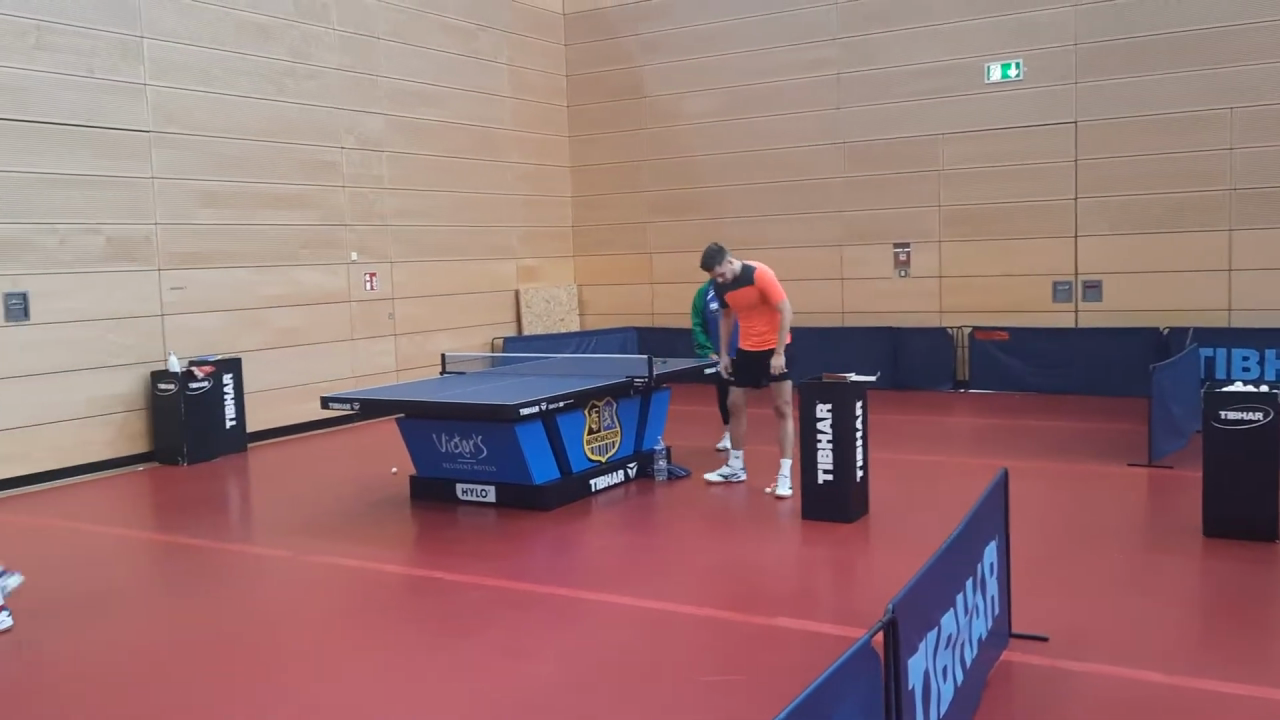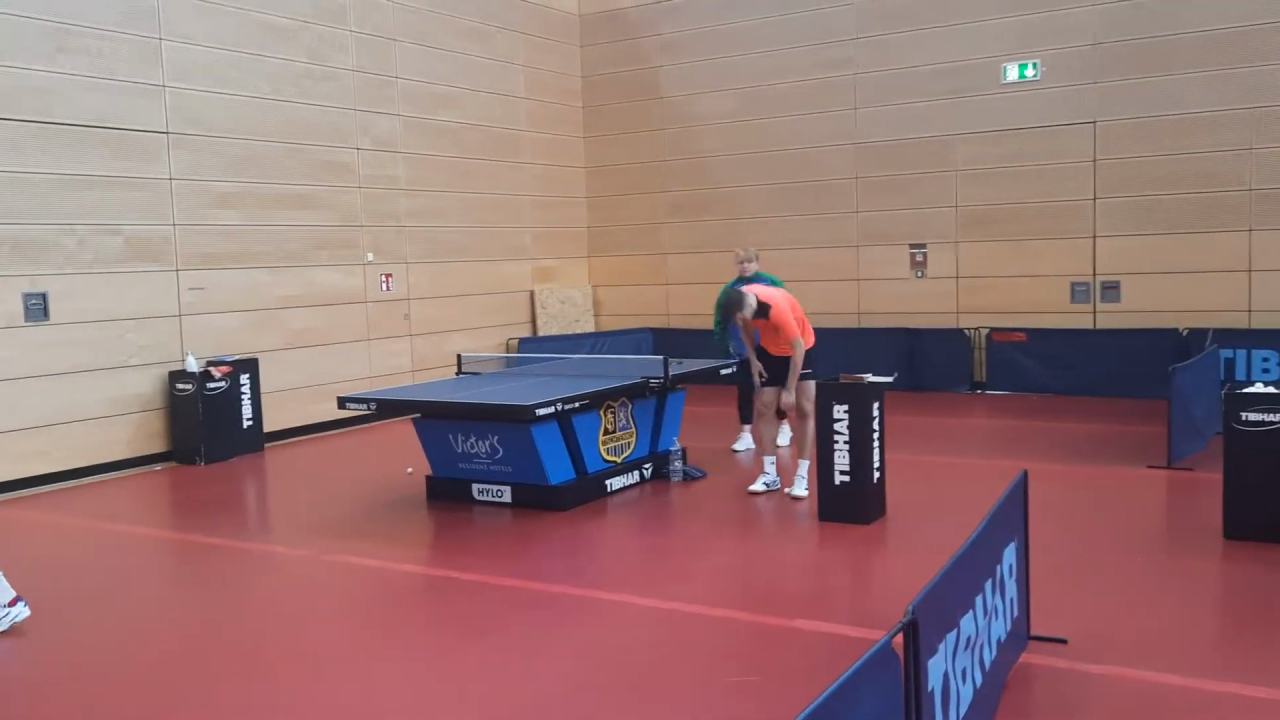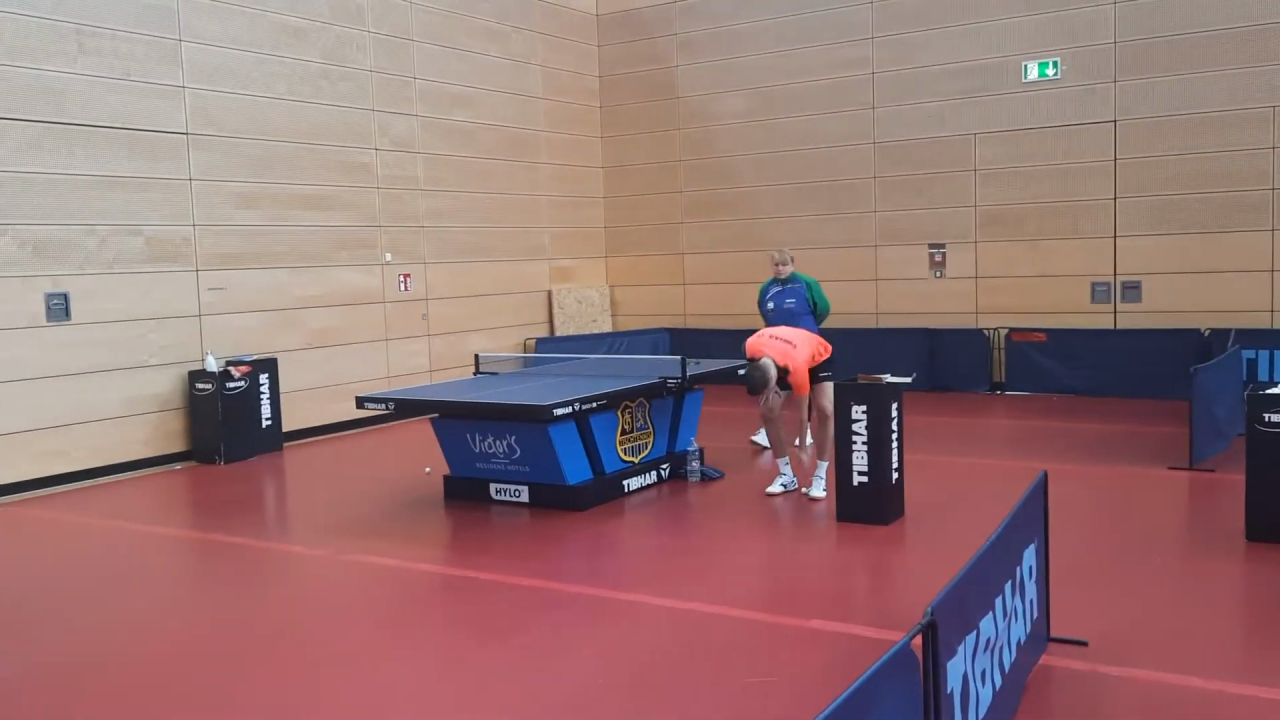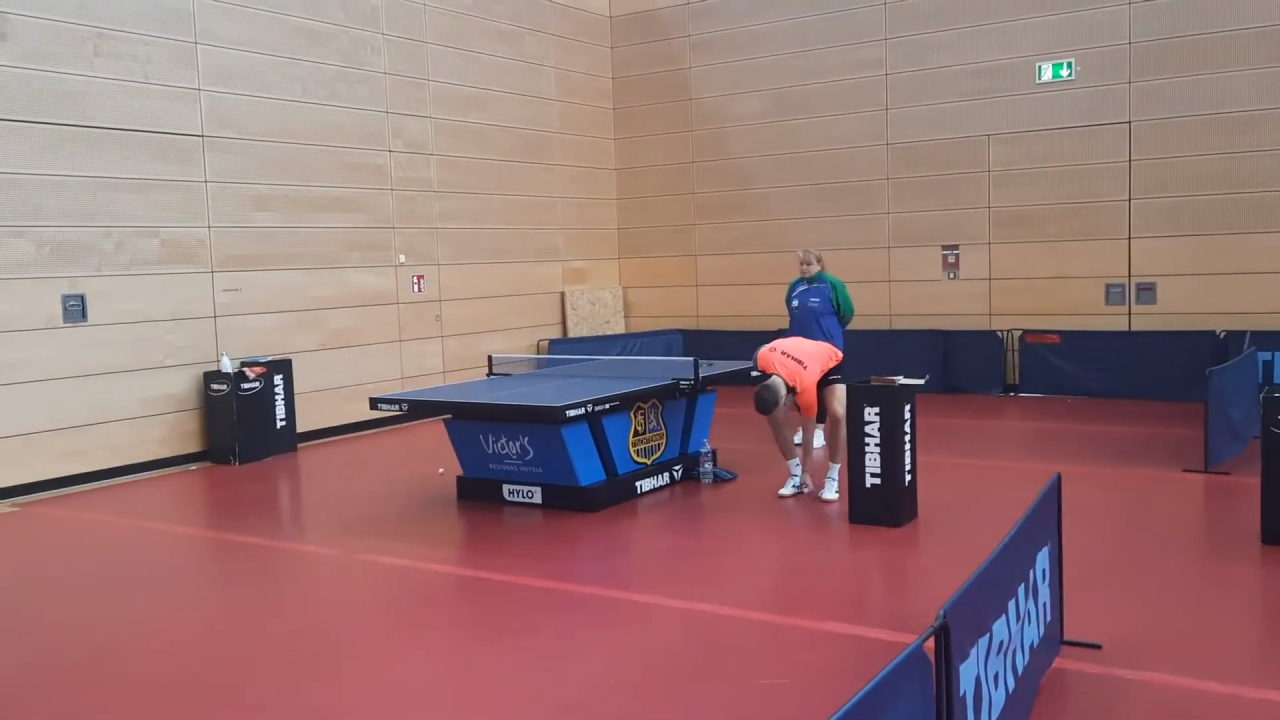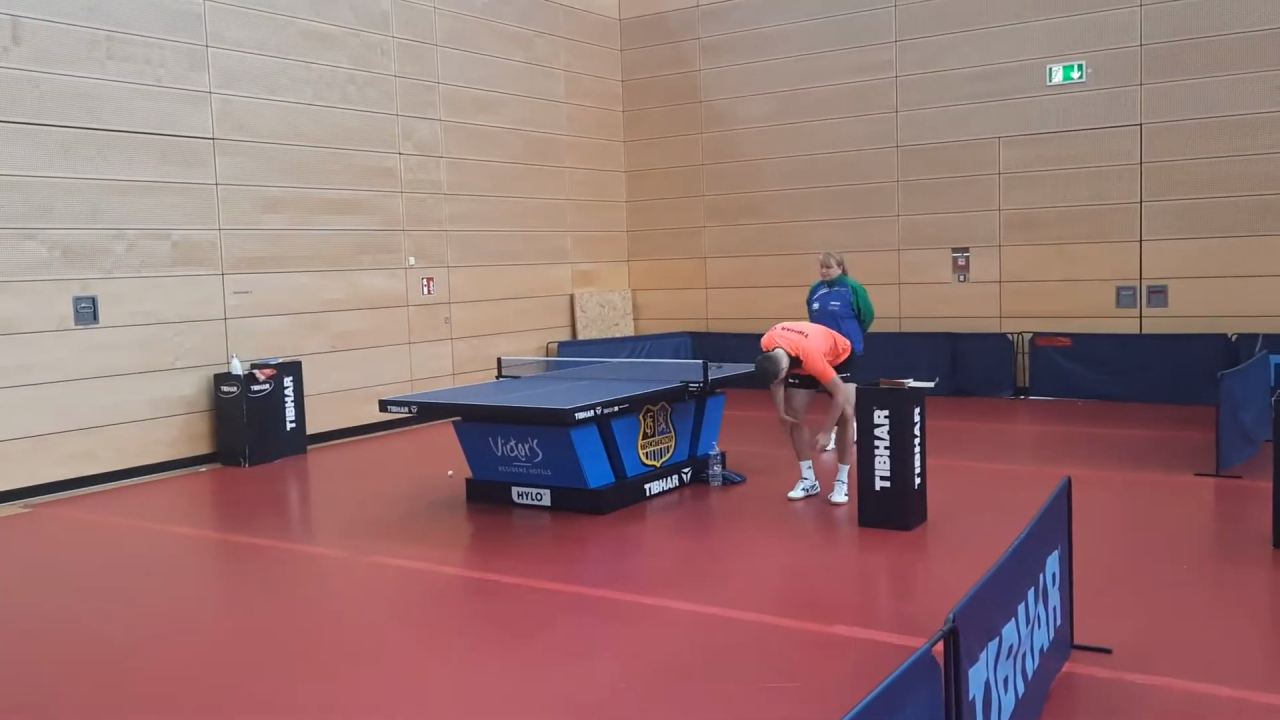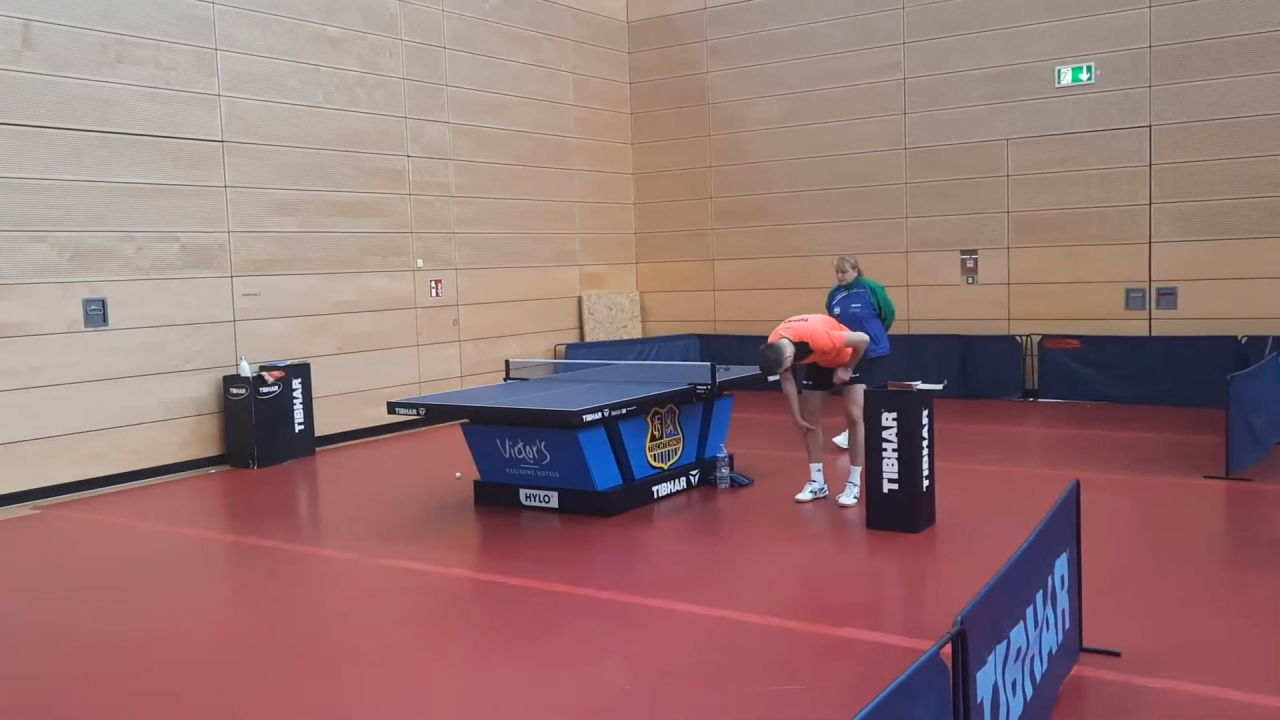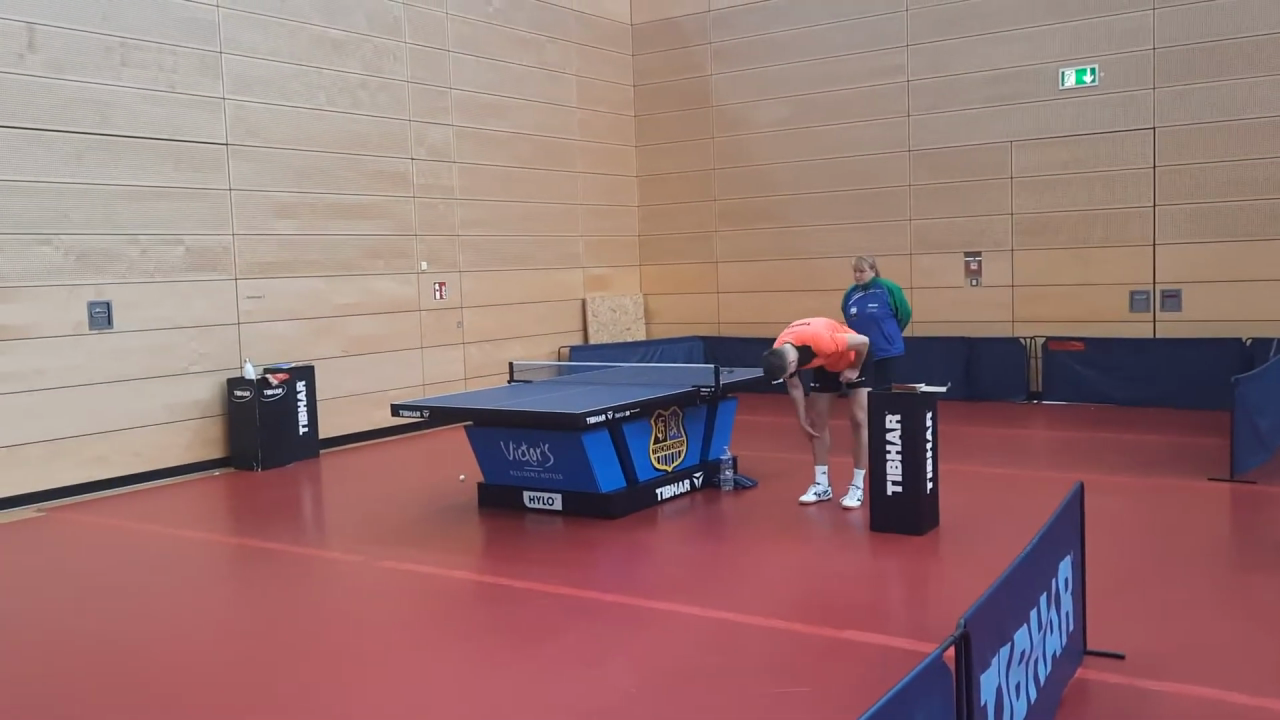
dt=0.3s
person 1, frame 1
right shoulder: (704, 293)
right elbow: (697, 325)
right wrist: (708, 350)
right hip: (717, 354)
right knee: (723, 392)
right ankle: (729, 431)
person 1, frame 2
left shoulder: (771, 283)
right shoulder: (730, 290)
right elbow: (721, 323)
right wrist: (725, 345)
right hip: (742, 351)
right knee: (744, 392)
left ankle: (784, 427)
right ankle: (746, 434)
person 1, frame 3
left shoulder: (806, 284)
right shoulder: (766, 289)
left elbow: (823, 309)
left wrist: (806, 329)
right wrist: (777, 330)
left ankle: (805, 430)
right ankle: (766, 433)
person 1, frame 4
left shoulder: (832, 284)
right shoulder: (794, 287)
left elbow: (847, 311)
left wrist: (829, 329)
right wrist: (803, 328)
left ankle: (819, 430)
person 1, frame 5
left shoulder: (852, 288)
right shoulder: (815, 289)
left elbow: (867, 314)
left wrist: (852, 334)
left ankle: (836, 431)
right ankle: (851, 425)
person 1, frame 6
left shoulder: (871, 288)
right shoulder: (834, 294)
left elbow: (888, 313)
right elbow: (834, 321)
left wrist: (873, 334)
left hip: (871, 349)
left knee: (858, 393)
right knee: (859, 392)
left ankle: (853, 432)
person 1, frame 7
left shoulder: (888, 289)
right shoulder: (851, 294)
left elbow: (904, 313)
left wrist: (889, 333)
right wrist: (859, 337)
left hip: (886, 353)
left knee: (883, 394)
right knee: (862, 402)
person 2, frame 1
left shoulder: (760, 275)
right shoulder: (721, 285)
left elbow: (786, 311)
left wrist: (779, 353)
right wrist: (723, 353)
left hip: (775, 349)
right hip: (745, 350)
left knee: (783, 410)
right knee: (735, 405)
left ankle: (784, 474)
right ankle: (734, 467)
person 2, frame 2
left shoulder: (777, 307)
right shoulder: (741, 307)
left elbow: (798, 347)
left wrist: (789, 390)
right wrist: (753, 359)
left hip: (799, 352)
right hip: (769, 351)
left knee: (804, 409)
right knee: (762, 408)
left ankle: (802, 476)
right ankle: (770, 474)
person 2, frame 3
left shoulder: (796, 368)
right shoulder: (752, 348)
left elbow: (803, 411)
right wrist: (768, 389)
left hip: (819, 358)
right hip: (781, 361)
left knee: (825, 410)
right knee: (768, 413)
left ankle: (820, 477)
right ankle: (785, 474)
person 2, frame 4
left shoulder: (805, 387)
right shoulder: (763, 358)
left elbow: (808, 432)
left wrist: (807, 472)
left hip: (830, 363)
right hip: (792, 365)
left knee: (837, 414)
right knee: (775, 418)
left ankle: (832, 479)
right ankle: (795, 475)
person 2, frame 5
left shoulder: (810, 355)
right shoulder: (767, 344)
left elbow: (841, 395)
right elbow: (775, 378)
left wrist: (826, 433)
right wrist: (780, 411)
left hip: (839, 357)
right hip: (802, 361)
left knee: (846, 414)
right knee: (794, 415)
left ankle: (842, 481)
right ankle: (808, 479)
person 2, frame 6
left shoulder: (815, 337)
right shoulder: (774, 345)
left elbow: (863, 339)
right elbow: (786, 381)
left wrist: (848, 369)
right wrist: (796, 416)
left hip: (848, 355)
right hip: (818, 361)
left knee: (853, 415)
right knee: (809, 417)
left ankle: (854, 484)
right ankle: (817, 482)
person 2, frame 7
left shoulder: (816, 340)
right shoulder: (779, 353)
left elbow: (863, 342)
right elbow: (794, 387)
left wrist: (854, 369)
right wrist: (802, 420)
left hip: (853, 359)
right hip: (826, 364)
right knee: (816, 419)
left ankle: (857, 487)
right ankle: (821, 485)
